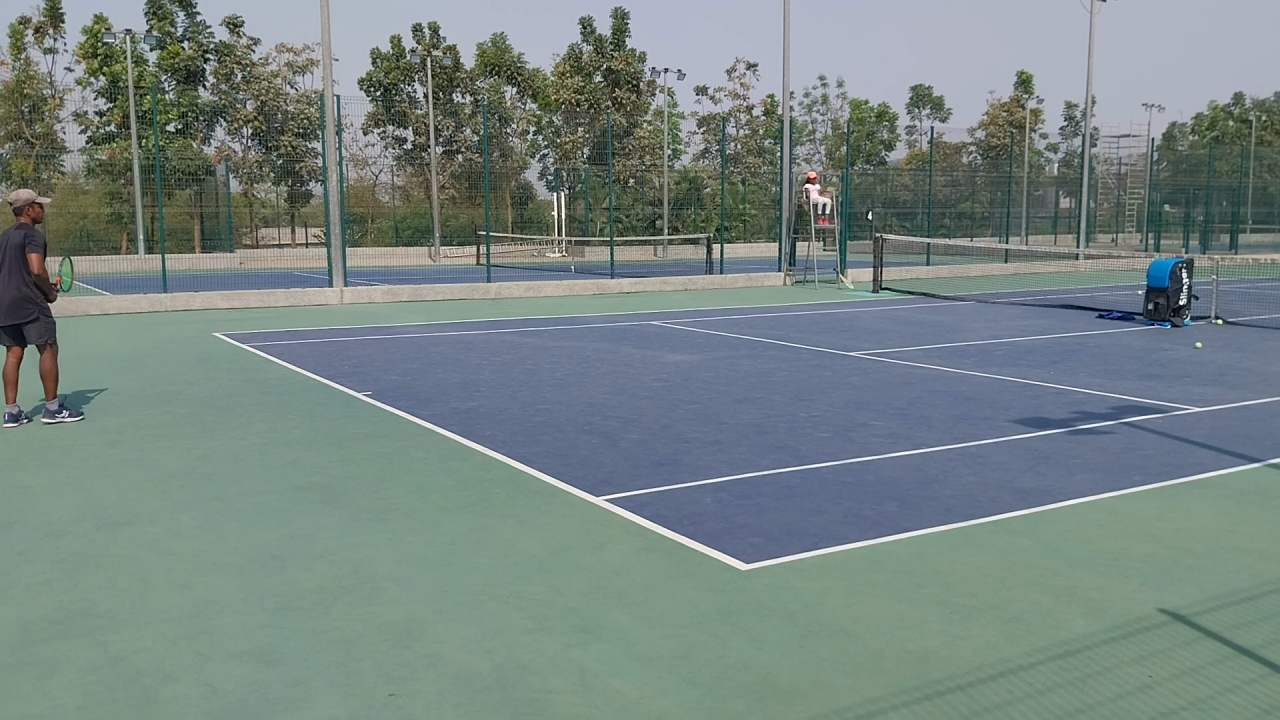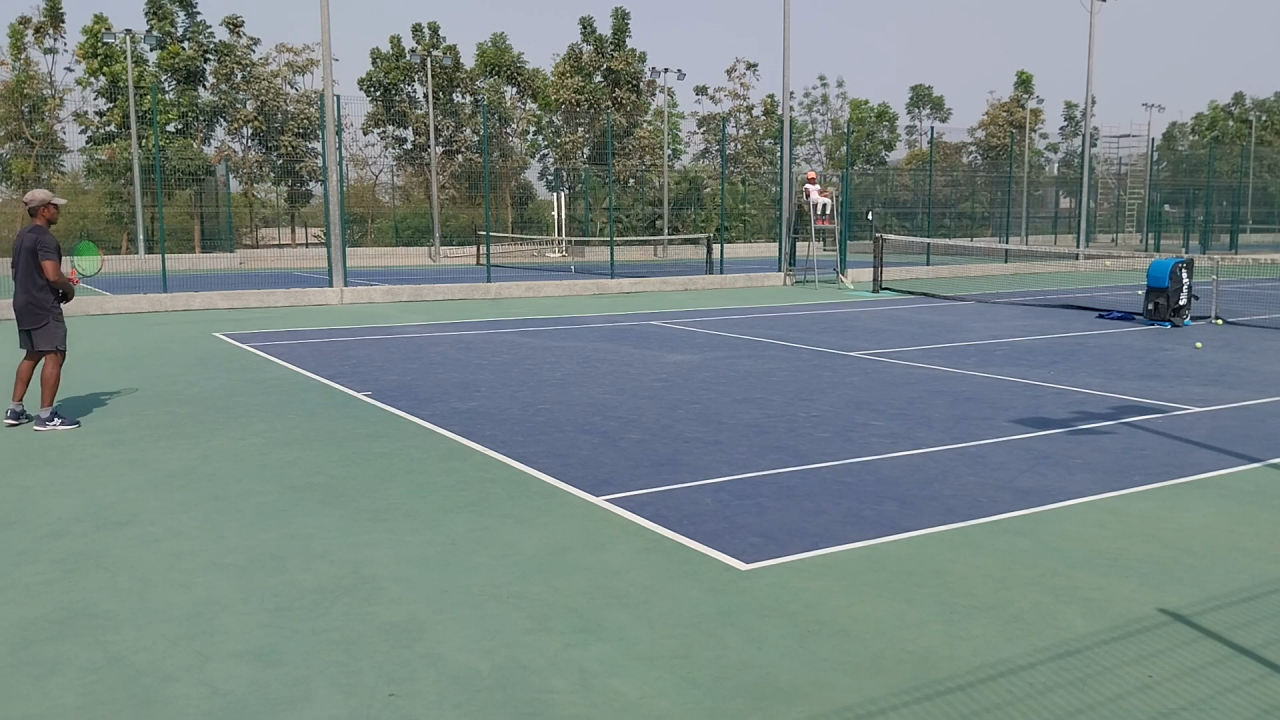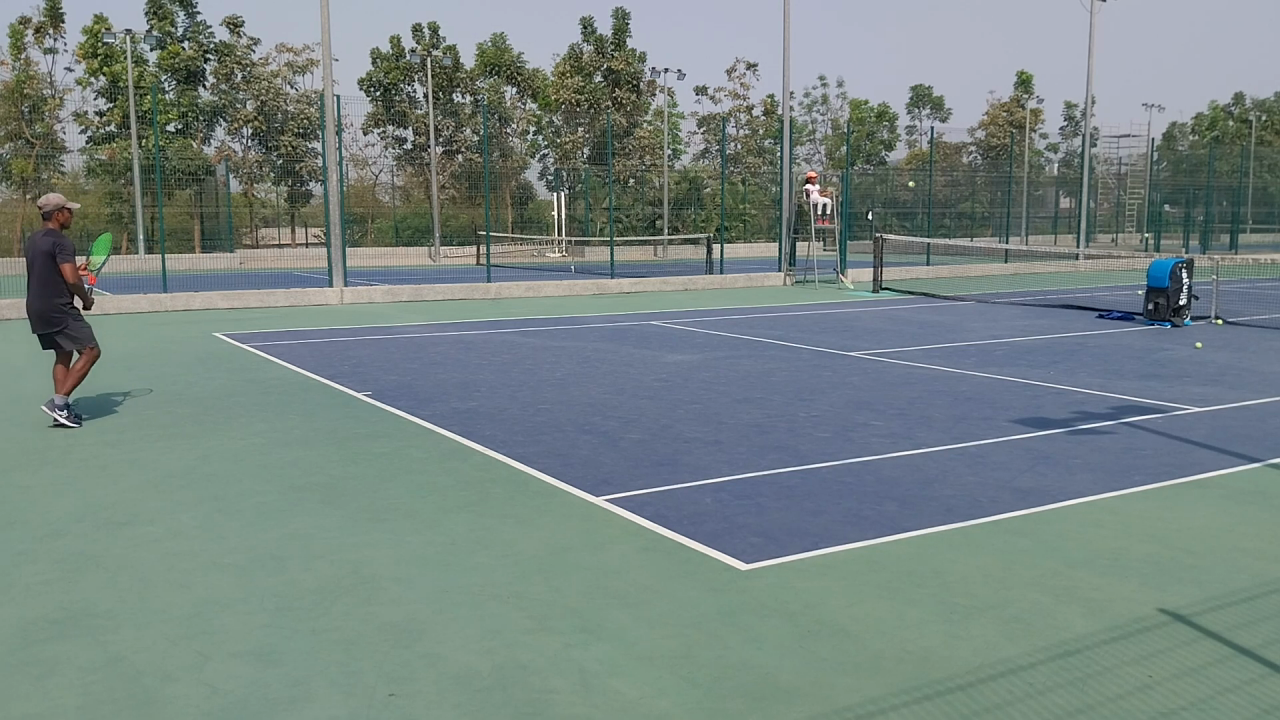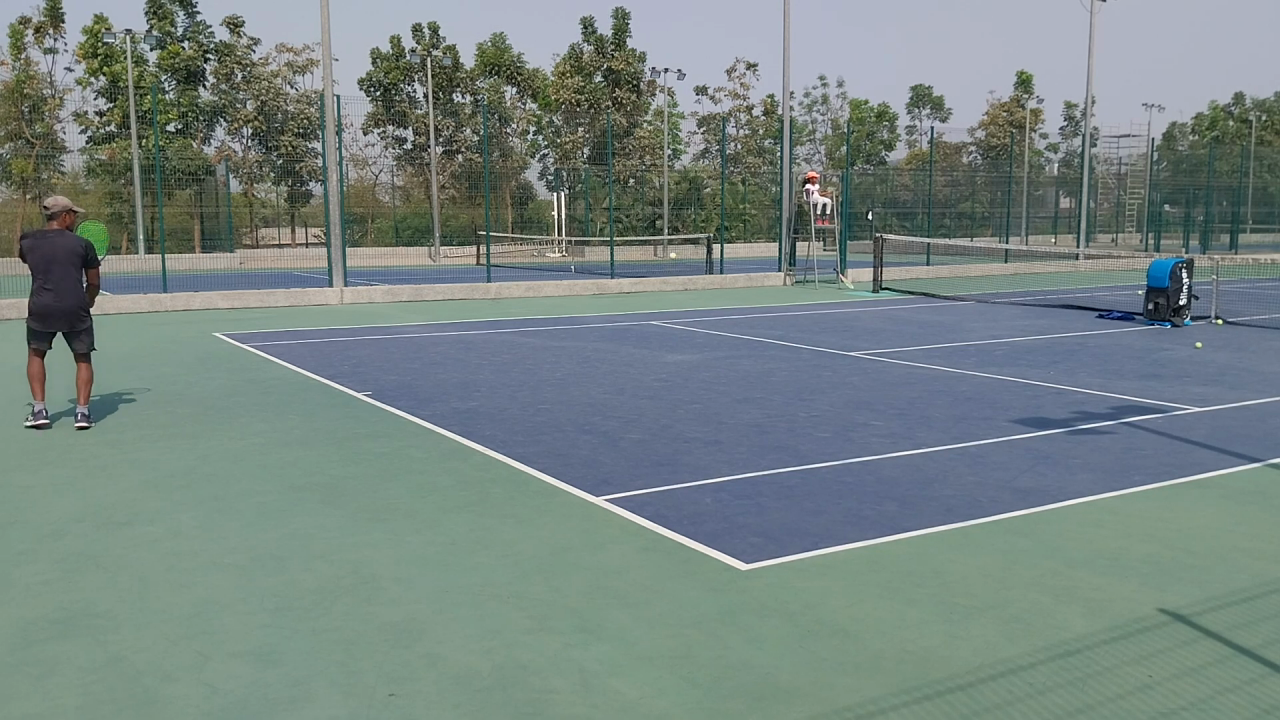
dt=0.4s
person 1, frame 1
right shoulder: (32, 235)
right elbow: (37, 270)
right wrist: (49, 291)
right hip: (29, 303)
right knee: (48, 351)
right ankle: (53, 408)
person 1, frame 2
left shoulder: (22, 236)
right shoulder: (45, 238)
right elbow: (53, 276)
left wrist: (60, 282)
right wrist: (69, 288)
left hip: (23, 304)
right hip: (44, 307)
left knee: (32, 356)
right knee: (55, 356)
left ankle: (15, 409)
right ankle: (46, 416)
person 1, frame 3
left shoulder: (33, 240)
right shoulder: (60, 242)
right elbow: (72, 280)
left wrist: (75, 270)
right wrist: (86, 298)
left hip: (37, 308)
right hip: (59, 309)
left knee: (63, 356)
right knee: (91, 352)
left ankle: (60, 406)
right ankle: (59, 402)
person 1, frame 4
left shoulder: (27, 242)
right shoulder: (82, 245)
right elbow: (94, 283)
right wrist: (89, 300)
left hip: (40, 309)
right hip: (74, 308)
left knee: (35, 356)
right knee: (83, 360)
left ankle: (39, 409)
right ankle: (82, 411)
